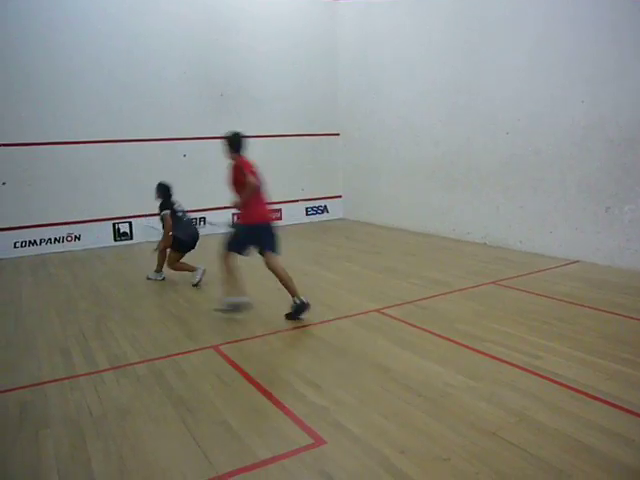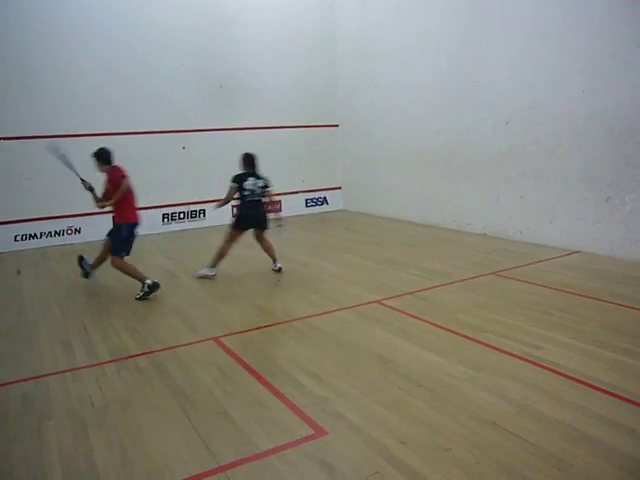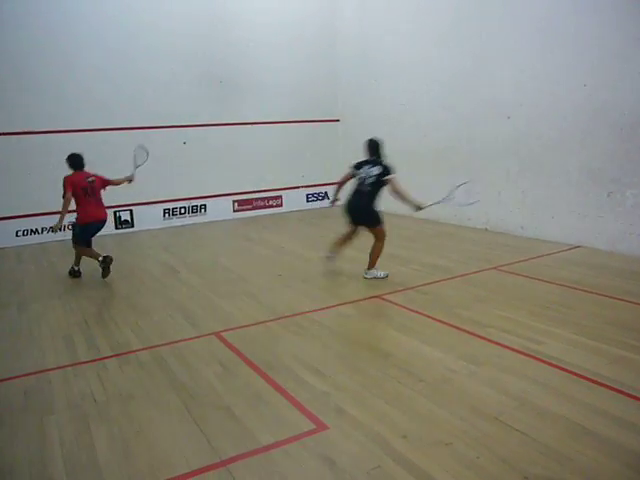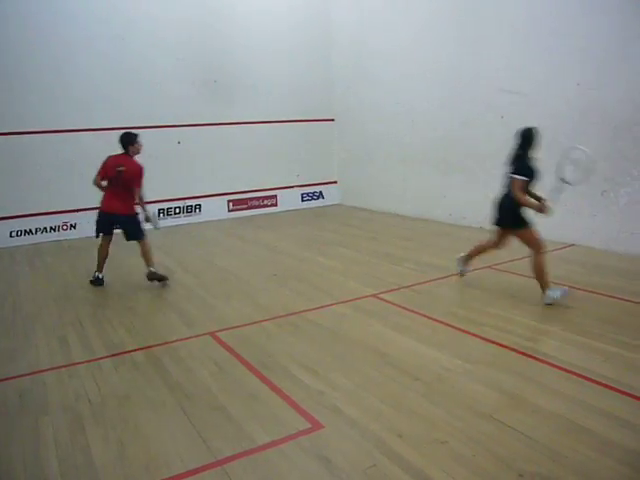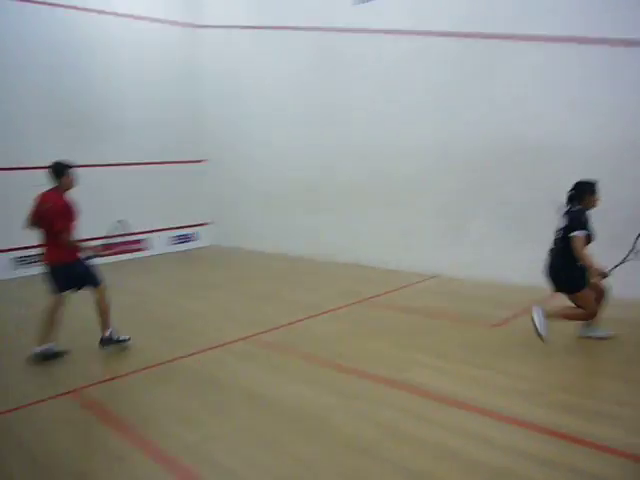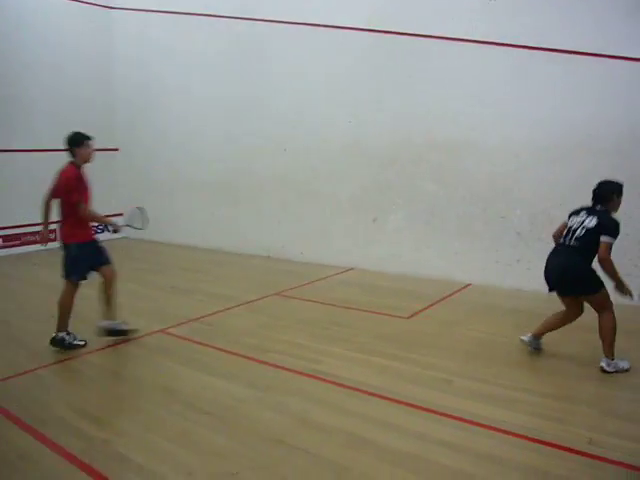
dt=0.5s
person 1, frame 1
left shoulder: (238, 165)
right shoulder: (248, 164)
left elbow: (253, 183)
left wrist: (241, 202)
left hip: (250, 221)
right hip: (263, 218)
left knee: (227, 256)
right knee: (271, 262)
left ankle: (237, 298)
right ankle: (298, 301)
person 1, frame 2
left shoulder: (116, 171)
right shoulder: (109, 179)
left elbow: (126, 184)
right elbow: (101, 202)
left wrist: (111, 202)
right wrist: (92, 190)
left hip: (126, 221)
right hip: (121, 220)
left knee: (117, 261)
right knee: (108, 246)
left ankle: (148, 283)
right ankle: (90, 268)
person 1, frame 3
left shoulder: (69, 179)
right shoulder: (95, 177)
left elbow: (68, 198)
right elbow: (115, 182)
left wrist: (60, 221)
right wrist: (127, 178)
left hip: (87, 219)
right hip: (102, 217)
left knee: (79, 246)
right knee: (82, 240)
left ankle: (102, 259)
right ankle: (76, 268)
person 1, frame 4
left shoulder: (110, 160)
right shoulder: (137, 167)
left elbow: (96, 181)
right elbow: (137, 193)
right wrist: (145, 212)
left hip: (107, 209)
right hip: (127, 211)
left knee: (105, 241)
right knee: (142, 240)
left ankle: (98, 275)
right ankle: (151, 271)
person 1, frame 5
left shoulder: (43, 198)
right shoulder: (62, 204)
left elbow: (32, 223)
right elbow: (64, 238)
right wrist: (84, 248)
left hip: (52, 257)
right hip: (67, 258)
left knee: (57, 299)
right knee: (99, 289)
left ankle: (43, 347)
right ankle: (107, 334)
person 1, frame 6
left shoulder: (67, 172)
right shoulder: (74, 174)
left elbow: (48, 199)
right elbow: (83, 211)
left wrist: (45, 226)
right wrist: (109, 222)
left hip: (84, 237)
right hip: (76, 238)
left knee: (109, 273)
right knee: (72, 285)
left ankle: (109, 322)
right ankle: (61, 334)
person 2, frame 1
left shoulder: (164, 205)
right shoulder: (172, 203)
left elbow: (169, 225)
left wrist: (163, 243)
left hip: (185, 235)
right hip: (191, 232)
left knee: (171, 264)
right knee: (162, 246)
left ankle: (197, 270)
right ankle: (158, 273)
person 2, frame 2
left shoulder: (237, 178)
right shoulder: (263, 180)
left elbow: (228, 198)
right elbow: (271, 200)
left wrist: (219, 204)
left hip: (245, 214)
right hip: (259, 215)
left knee: (228, 242)
right knee: (260, 237)
left ankle: (211, 269)
right ankle: (276, 263)
person 2, frame 3
left shoulder: (360, 165)
right shoulder: (384, 168)
left elbow: (342, 181)
right elbow: (396, 190)
left wrist: (335, 196)
right wrist: (413, 204)
left hip: (353, 204)
right hip: (366, 207)
left knee: (353, 231)
right knee: (380, 237)
left ankle: (333, 252)
right ankle: (370, 270)
person 2, frame 4
left shoulder: (520, 159)
right shoulder: (524, 164)
right elbow: (516, 193)
left wrist: (536, 197)
right wrist: (535, 205)
left hip: (507, 208)
right hip: (511, 211)
left knee: (498, 242)
right knee: (538, 248)
left ankle: (464, 260)
right ankle: (548, 292)
person 2, frame 5
left shoulder: (572, 213)
right shoulder: (579, 219)
left elbow: (562, 238)
right elbow: (578, 249)
right wrist: (594, 270)
left hip: (562, 265)
right hip: (563, 269)
left knee: (599, 292)
right knee: (589, 311)
left ankle: (588, 327)
right ankle: (543, 314)
person 2, frame 6
left shoulder: (579, 213)
right shoulder: (610, 223)
left elbow: (556, 235)
right elbow: (603, 258)
right wrist: (620, 284)
left hip: (553, 264)
right hip: (576, 268)
left knee: (573, 310)
right knee: (606, 310)
left ankle: (533, 337)
right ankle: (609, 360)
